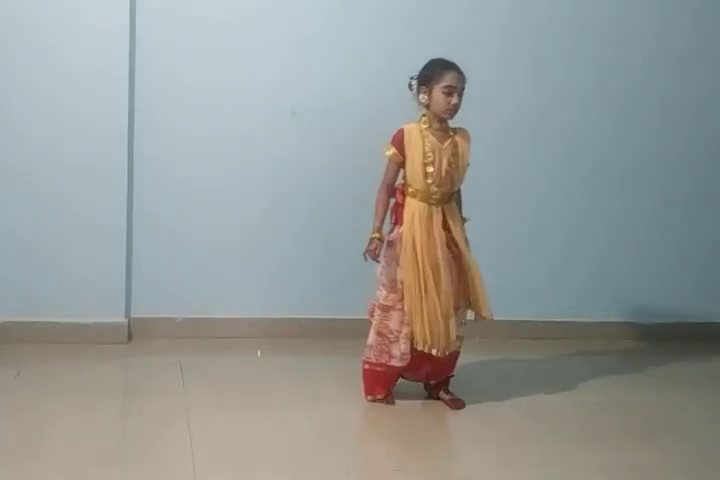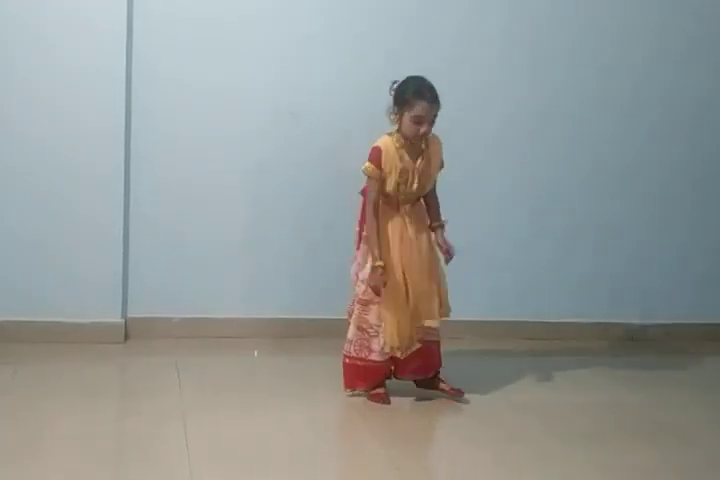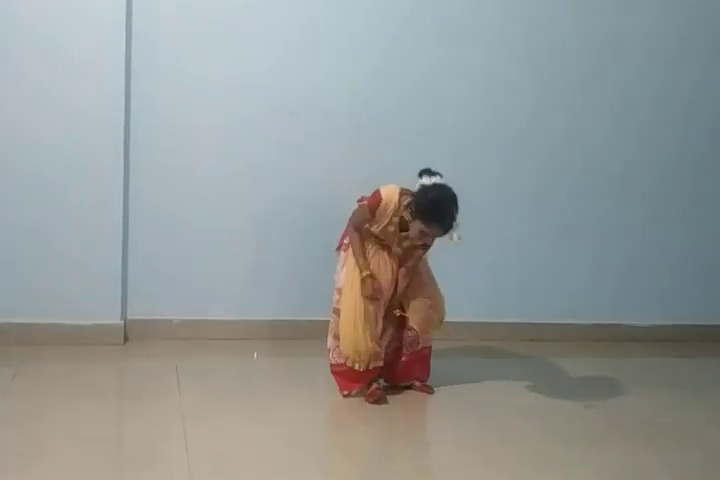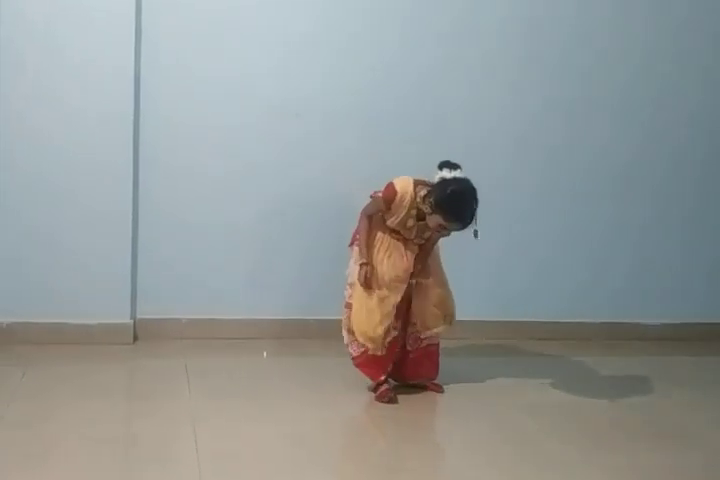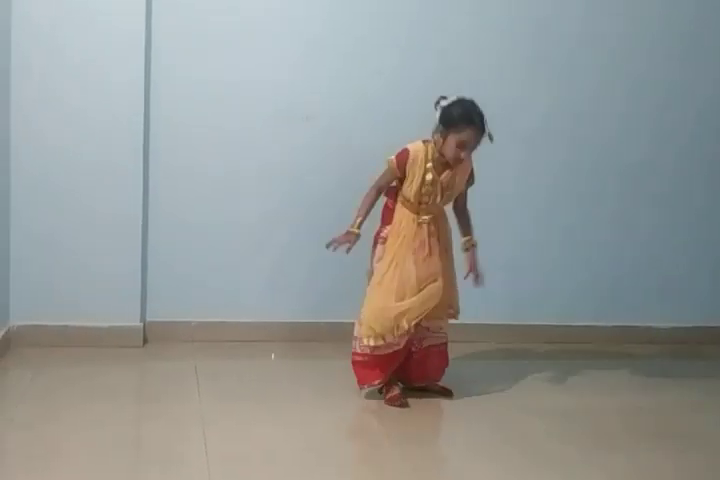
dt=0.4s
person 1, frame 1
left shoulder: (461, 140)
right shoulder: (406, 136)
right elbow: (386, 187)
left wrist: (460, 230)
right wrist: (377, 233)
left hip: (446, 227)
right hip: (410, 226)
left knee: (449, 305)
right knee: (397, 303)
left ankle: (437, 381)
right ankle: (381, 382)
person 1, frame 2
left shoulder: (434, 148)
right shoulder: (381, 151)
left elbow: (429, 196)
right elbow: (373, 208)
left wrist: (440, 234)
right wrist: (377, 260)
left hip: (417, 227)
right hip: (383, 227)
left knee: (425, 297)
right knee: (376, 301)
left ankle: (428, 373)
right ankle: (372, 378)
person 1, frame 3
left shoulder: (427, 228)
right shoulder: (385, 199)
left elbow: (408, 267)
right elbow: (354, 226)
left wrist: (396, 305)
right wrist: (365, 272)
left hip: (400, 254)
right hip: (366, 245)
left knee: (423, 306)
right knee: (359, 310)
left ankle: (408, 372)
right ankle: (365, 377)
person 1, frame 4
left shoulder: (444, 217)
right shoulder: (400, 191)
left elbow: (426, 249)
right elbow: (366, 215)
left wrist: (412, 282)
right wrist: (364, 260)
left hip: (413, 249)
right hip: (380, 241)
left knee: (429, 305)
right knee: (373, 310)
left ankle: (417, 372)
right ankle: (379, 376)
person 1, frame 5
left shoulder: (463, 167)
right shoulder: (411, 155)
left elbow: (460, 207)
right elbow: (377, 189)
left wrist: (470, 248)
right wrist: (353, 229)
left hip: (434, 237)
right hip: (401, 233)
left knee: (434, 306)
right knee: (391, 305)
left ankle: (421, 376)
right ankle: (382, 378)
